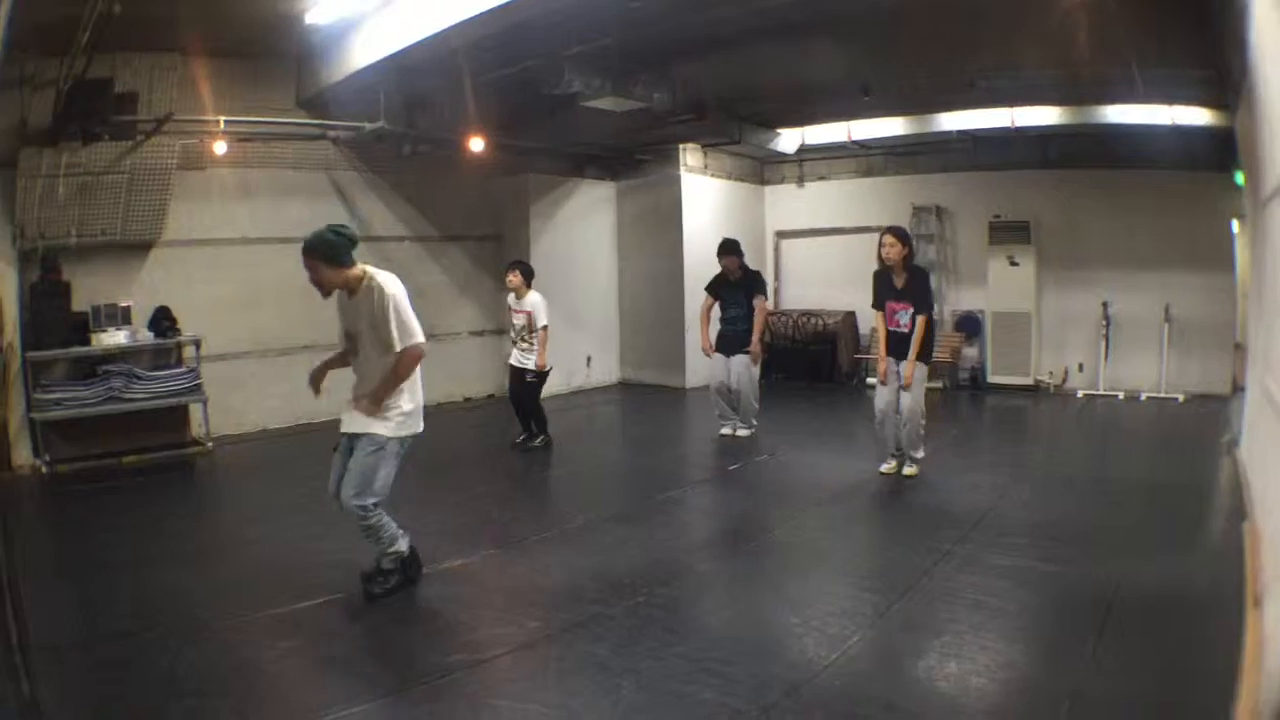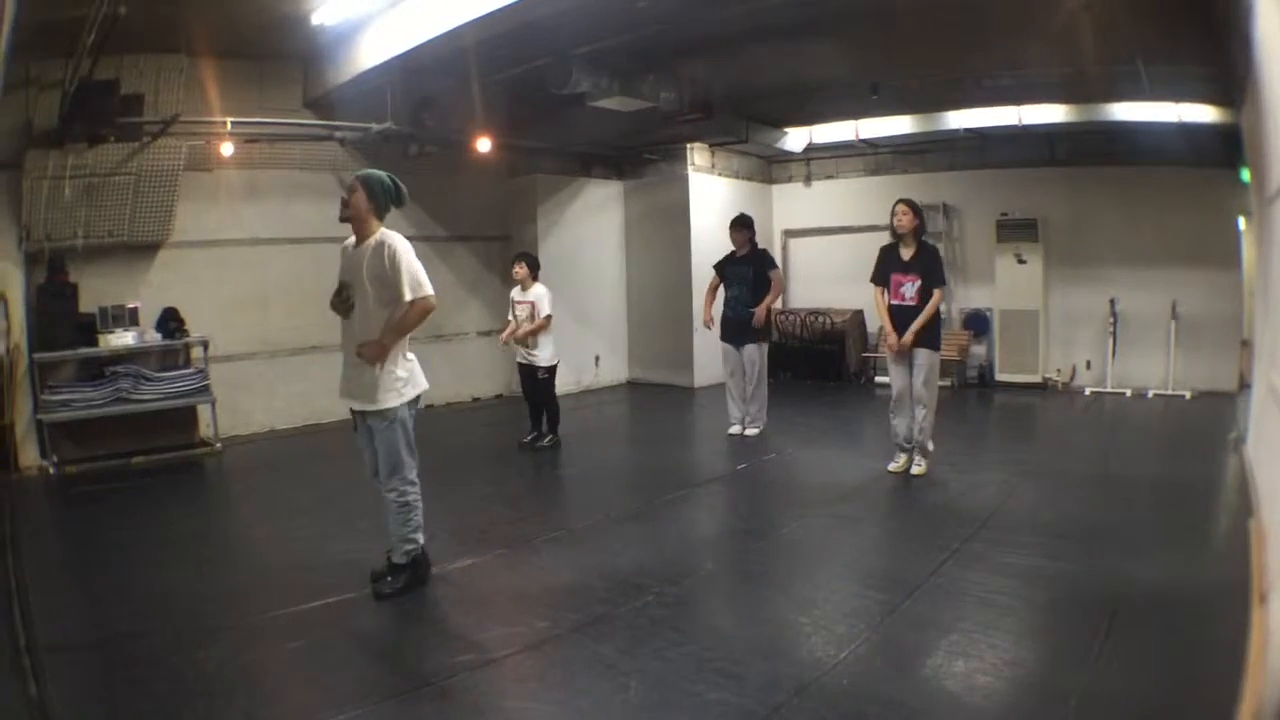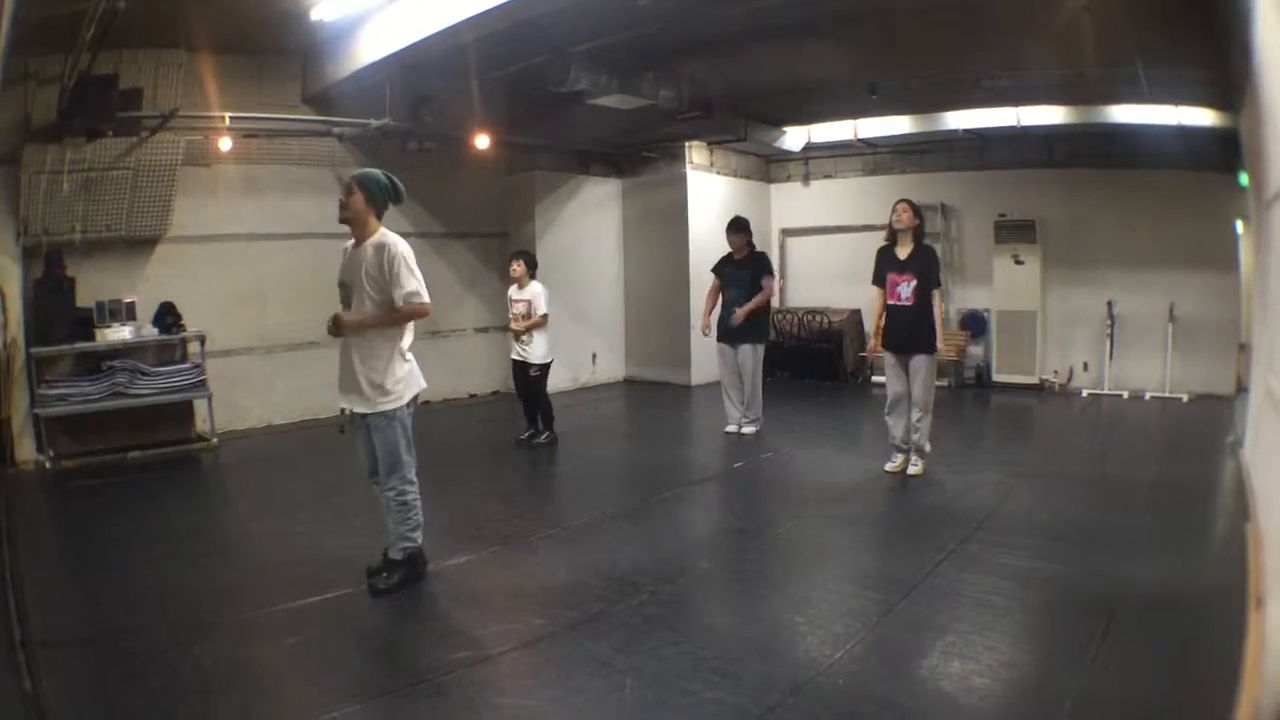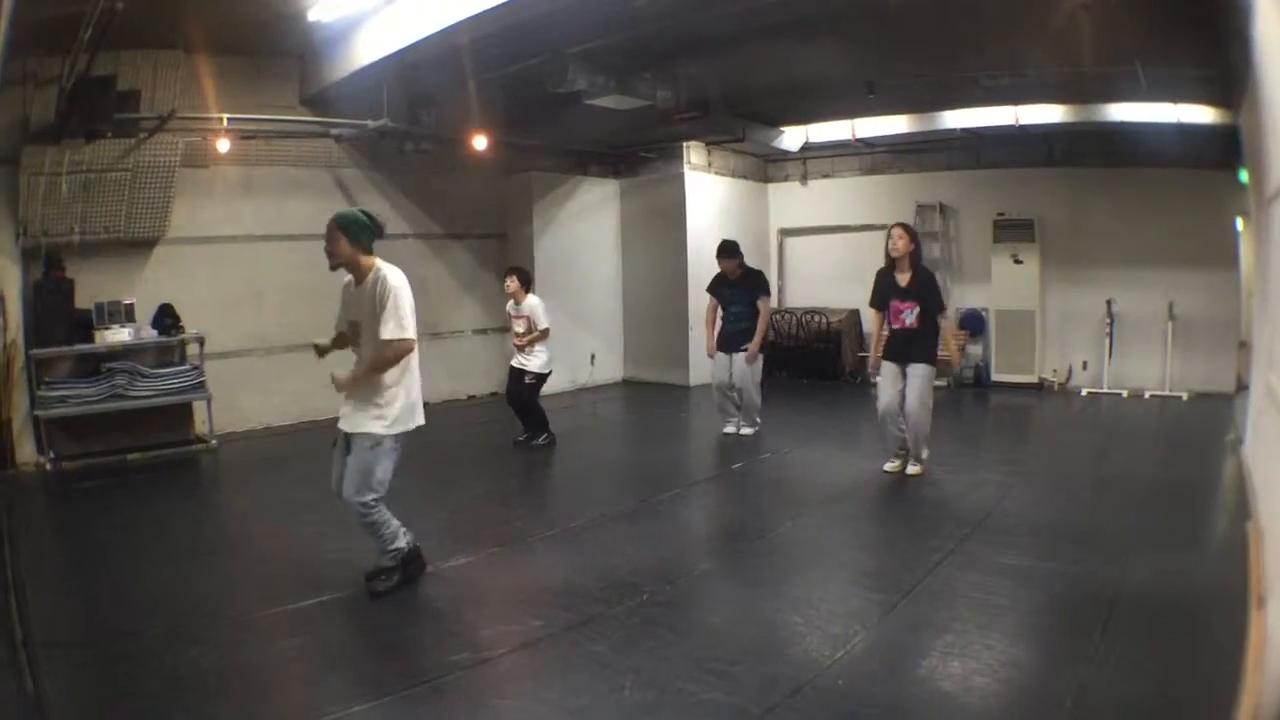
dt=0.4s
person 1, frame 1
left shoulder: (384, 288)
right shoulder: (344, 296)
left elbow: (414, 349)
left wrist: (379, 396)
right wrist: (327, 366)
left hip: (391, 414)
right hip: (362, 410)
left knee: (357, 498)
right knee: (340, 491)
left ankle: (401, 559)
right ankle: (394, 555)
person 1, frame 2
left shoulder: (392, 246)
right shoulder: (348, 248)
left elbow: (425, 301)
left wrist: (385, 342)
right wrist: (339, 303)
left hip: (389, 383)
right hip: (361, 382)
left knee: (399, 477)
right knee: (382, 476)
left ankle: (411, 560)
right ankle: (403, 555)
person 1, frame 3
left shoulder: (391, 247)
right shoulder: (349, 250)
left elbow: (420, 306)
left wrist: (364, 320)
right wrist: (341, 321)
left hip: (388, 384)
right hip: (358, 383)
left knee: (397, 477)
right knee: (379, 476)
left ankle: (408, 557)
right ankle: (399, 552)
person 1, frame 4
left shoulder: (389, 280)
right shoulder: (349, 286)
left elbow: (402, 344)
left wrist: (354, 377)
right wrist: (330, 345)
left hip: (387, 409)
right hip: (360, 405)
left knee: (360, 494)
right knee: (345, 488)
left ankle: (403, 557)
right ankle: (398, 552)
person 2, frame 1
left shoulder: (920, 277)
right shoulder: (880, 277)
left elbow: (921, 322)
right elbow: (880, 318)
left wrist: (911, 364)
right wrist: (882, 358)
left hip: (917, 351)
right hip: (891, 351)
left knee: (909, 406)
right knee: (882, 406)
left ankle: (913, 457)
right ankle: (895, 454)
person 2, frame 2
left shoulder: (929, 253)
right shoulder: (887, 253)
left elbow: (937, 296)
right elbow: (879, 292)
left wrist: (913, 329)
right wrist: (888, 329)
left hip: (924, 334)
right hip: (896, 334)
left knee: (923, 395)
right knee: (899, 393)
left ankle: (921, 453)
right ankle: (903, 450)
person 2, frame 3
left shoulder: (926, 254)
right shoulder: (884, 254)
left elbow: (937, 297)
left wrist: (939, 338)
right wrist: (874, 333)
left hip: (920, 339)
right hip: (892, 338)
left knee: (919, 399)
right knee: (895, 397)
left ankle: (918, 454)
right ankle: (899, 451)
person 2, frame 4
left shoulder: (925, 277)
right shoulder: (883, 276)
left elbow: (940, 316)
left wrist: (951, 349)
right wrist: (874, 352)
left hip: (922, 355)
right hip: (893, 354)
left knee: (915, 409)
right knee: (886, 407)
left ankle: (917, 456)
right ankle: (900, 452)
person 3, frame 1
left shoulder: (754, 279)
right shoulder: (719, 281)
left elbow: (760, 309)
right elbow: (706, 309)
left wrist: (756, 340)
right wrist: (705, 338)
left hip: (746, 343)
right hip: (724, 341)
left knee: (742, 385)
right knee: (718, 384)
left ankle: (746, 423)
right ankle: (728, 422)
person 3, frame 2
left shoulder: (761, 257)
right shoulder: (727, 260)
left elbow: (779, 282)
right elbow: (713, 285)
left wrist: (765, 307)
right wrist: (707, 309)
left hip: (753, 327)
right hip: (729, 326)
left knee: (755, 376)
right knee: (732, 375)
left ankle: (755, 422)
right ankle: (737, 420)
person 3, frame 3
left shoulder: (760, 260)
right shoulder: (724, 262)
left elbow: (768, 291)
right elbow: (714, 290)
left wrist: (744, 310)
right wrist: (706, 316)
left hip: (752, 329)
right hip: (726, 328)
left knee: (750, 376)
right knee: (729, 376)
left ankle: (752, 420)
right ankle: (734, 419)
person 3, frame 4
left shoulder: (756, 278)
right shoulder: (719, 281)
left elbow: (764, 311)
right elbow: (712, 309)
left wrist: (756, 342)
right wrist: (710, 339)
left hip: (748, 341)
right hip: (726, 339)
left knee: (744, 383)
right knee: (719, 382)
left ankle: (750, 421)
right ankle: (731, 420)
person 4, frame 1
left shoulder: (536, 300)
right shoulder: (510, 299)
left elbow: (543, 329)
left wrist: (541, 355)
right wrist: (514, 339)
left hip: (535, 360)
right hip: (518, 358)
left knee: (530, 399)
right knee: (515, 396)
left ankle: (543, 434)
right ankle: (527, 431)
person 4, frame 2
left shoulder: (541, 291)
right shoulder: (514, 293)
left elbow: (546, 320)
left wrist: (524, 332)
right wrist: (507, 333)
left hip: (543, 355)
right hip: (524, 355)
left knee: (546, 395)
right knee: (530, 395)
left ankle: (552, 434)
right ankle: (536, 431)
person 4, frame 3
left shoulder: (537, 289)
right shoulder: (512, 291)
left elbow: (543, 318)
left wrist: (523, 326)
right wrist: (512, 326)
left hip: (537, 353)
right hip: (518, 352)
left knee: (538, 392)
right knee: (523, 392)
left ankle: (549, 431)
right ankle: (532, 428)
person 4, frame 4
left shoulder: (534, 303)
right shoulder: (510, 306)
left elbow: (545, 331)
left wrist: (525, 340)
right wrist: (515, 340)
left hip: (537, 361)
right hip: (520, 360)
left knee: (528, 399)
right knee: (512, 397)
left ankle: (546, 433)
right ankle: (530, 430)
